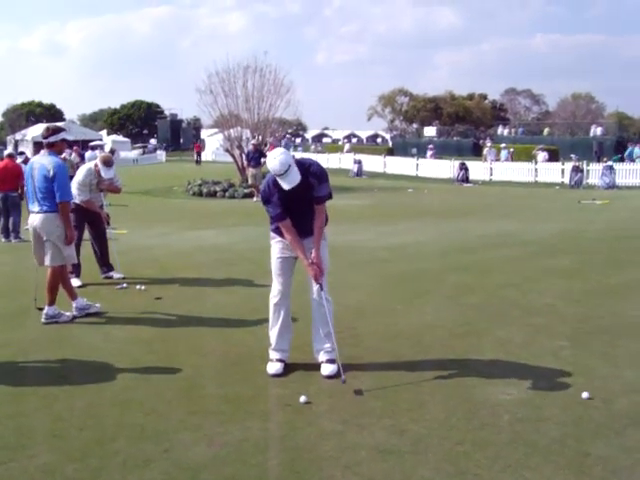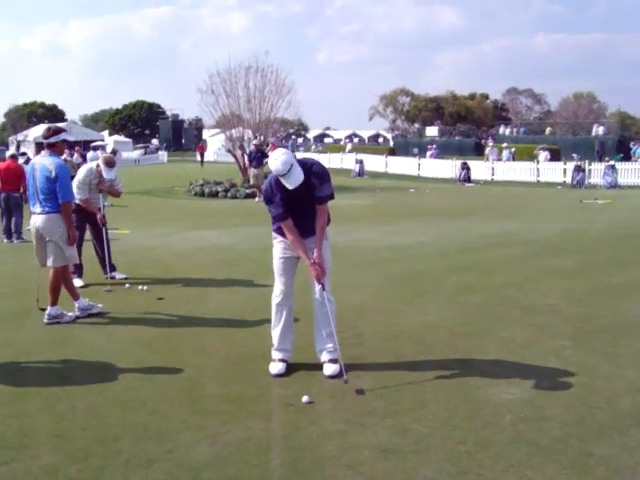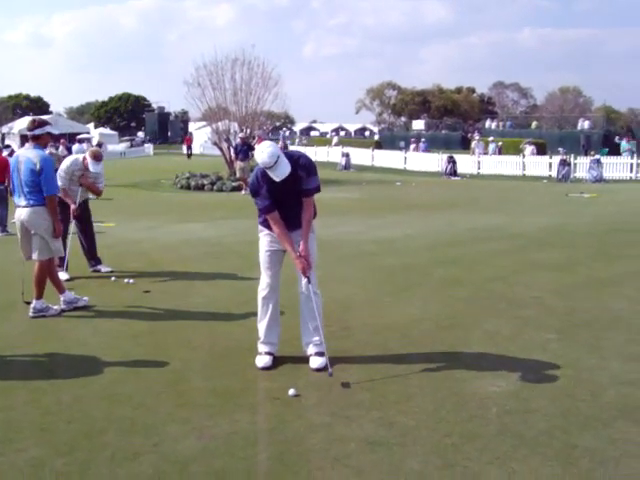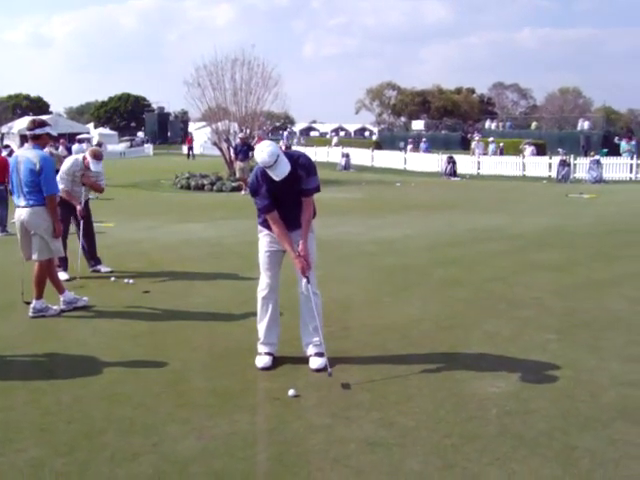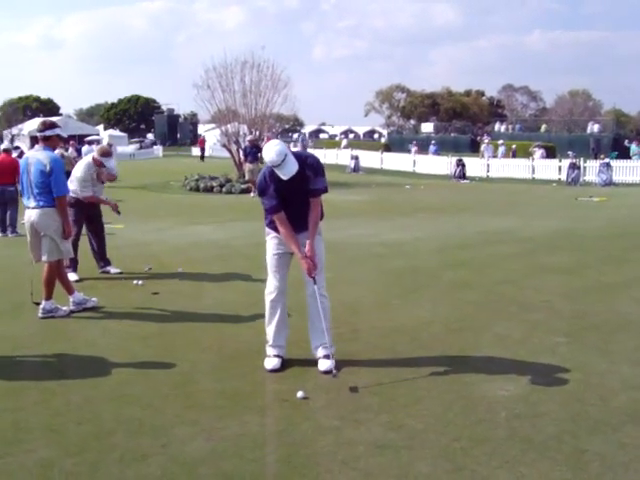
dt=0.3s
person 1, frame 1
left shoulder: (315, 171)
right shoulder: (269, 189)
left elbow: (320, 212)
right elbow: (287, 229)
left wrist: (316, 251)
right wrist: (306, 263)
left hip: (313, 236)
right hip: (283, 239)
left knee: (320, 293)
right knee: (279, 293)
left ankle: (326, 353)
right ankle: (277, 354)
person 1, frame 2
left shoulder: (317, 171)
right shoulder: (271, 189)
left elbow: (322, 211)
right elbow: (289, 229)
left wrist: (318, 250)
right wrist: (308, 262)
left hip: (316, 236)
right hip: (285, 239)
left knee: (322, 293)
right knee: (282, 294)
left ankle: (328, 353)
right ankle: (280, 354)
person 1, frame 3
left shoulder: (303, 164)
right shoulder: (257, 181)
left elbow: (308, 204)
right elbow: (275, 222)
left wrist: (304, 243)
right wrist: (294, 256)
left hip: (302, 229)
right hip: (271, 232)
left knee: (309, 286)
right knee: (268, 287)
left ankle: (315, 346)
right ankle: (266, 347)
person 1, frame 4
left shoulder: (303, 163)
right shoulder: (257, 180)
left elbow: (307, 204)
right elbow: (274, 221)
left wrist: (303, 243)
right wrist: (293, 256)
left hip: (301, 230)
right hip: (271, 233)
left knee: (308, 287)
right knee: (267, 288)
left ankle: (314, 347)
right ankle: (266, 347)
person 1, frame 5
left shoulder: (311, 164)
right shoulder: (265, 181)
left elbow: (315, 205)
right elbow: (281, 222)
left wrist: (310, 243)
right wrist: (299, 257)
left hip: (309, 232)
right hip: (278, 235)
left knee: (317, 290)
right knee: (275, 291)
left ankle: (324, 349)
right ankle: (275, 349)
person 2, frame 1
left shoulder: (31, 163)
right shoulder: (57, 165)
left elbow: (29, 194)
right elbow: (62, 202)
right wrist: (69, 228)
left hip: (34, 218)
right hip: (52, 218)
left knee: (59, 263)
right knee: (56, 265)
left ankle: (78, 304)
right ankle: (50, 311)
person 2, frame 2
left shoulder: (32, 164)
right shoulder: (59, 165)
left elbow: (30, 195)
right elbow: (65, 202)
right wrist: (71, 228)
left hip: (36, 218)
right hip: (54, 219)
left knee: (61, 264)
right knee: (58, 266)
left ankle: (81, 304)
right ankle: (52, 311)
person 2, frame 3
left shoulder: (16, 157)
right shoulder: (43, 158)
left elbow: (14, 189)
right elbow: (50, 195)
right wrist: (57, 221)
left hip: (20, 212)
right hip: (39, 212)
left knee: (47, 257)
right knee: (43, 259)
left ankle: (66, 297)
right ankle: (38, 305)
person 2, frame 4
left shoulder: (15, 157)
right shoulder: (43, 158)
left elbow: (13, 189)
right elbow: (50, 195)
right wrist: (56, 221)
left hip: (20, 212)
right hip: (38, 212)
left knee: (47, 258)
right knee: (43, 259)
left ankle: (66, 298)
right ankle: (38, 305)
person 2, frame 5
left shoulder: (25, 158)
right shoulder: (53, 160)
left elbow: (24, 190)
right elbow: (60, 196)
right wrist: (66, 223)
left hip: (30, 213)
right hip: (49, 214)
left knee: (56, 259)
right knee: (52, 260)
left ankle: (75, 298)
right ankle: (47, 306)
person 3, frame 1
left shoulder: (109, 171)
right shoulder: (84, 174)
left elbow: (118, 189)
right elbow: (84, 200)
left wrist: (107, 187)
right wrist: (101, 212)
left hip: (96, 206)
right hip: (78, 206)
left knee: (101, 238)
right knee: (75, 240)
left ankle: (107, 269)
right ankle: (74, 275)
person 3, frame 2
left shoulder: (111, 173)
right shoulder: (85, 173)
left elbow: (118, 193)
right elbow: (82, 199)
left wrist: (107, 188)
right wrist: (96, 213)
left hip: (97, 207)
right hip: (79, 207)
left knee: (102, 238)
right knee: (77, 241)
left ankle: (109, 270)
right ankle: (77, 275)
person 3, frame 3
left shoulder: (97, 168)
right shoulder: (70, 163)
left elbow: (99, 192)
right elbow: (61, 187)
left wrist: (88, 183)
right wrist: (71, 204)
left hip: (81, 200)
right hip: (62, 200)
left knee: (88, 232)
right knee: (61, 234)
left ankle: (95, 263)
right ankle: (61, 269)
person 3, frame 4
left shoulder: (96, 167)
right shoulder: (70, 164)
left elbow: (101, 189)
right elbow: (64, 189)
left wrist: (90, 182)
right wrist: (76, 205)
left hip: (82, 200)
right hip: (64, 200)
left knee: (87, 232)
right knee: (61, 234)
left ankle: (94, 263)
right ankle: (61, 268)
person 3, frame 5
left shoulder: (105, 163)
right shoulder: (83, 169)
left elbow: (114, 175)
right elbow: (87, 196)
left wrist: (106, 176)
right wrist: (108, 203)
left hip: (93, 200)
right hip: (77, 200)
left knee: (98, 233)
right knee: (74, 235)
left ankle: (104, 264)
right ankle: (71, 270)
